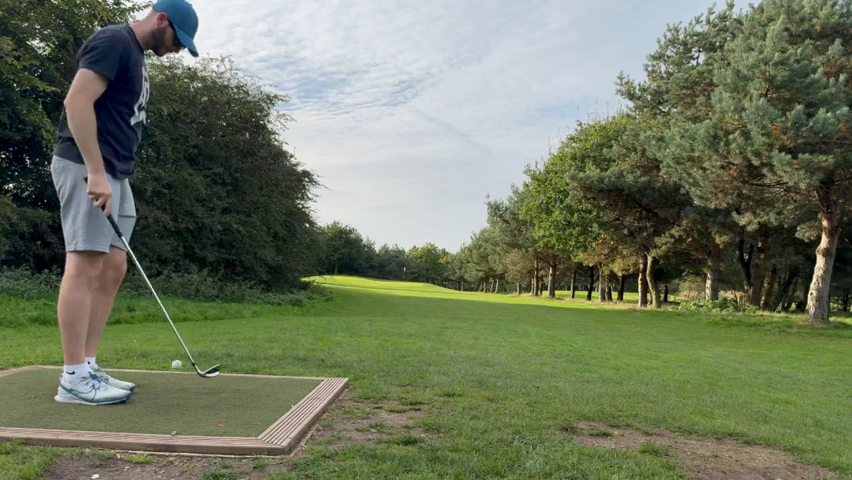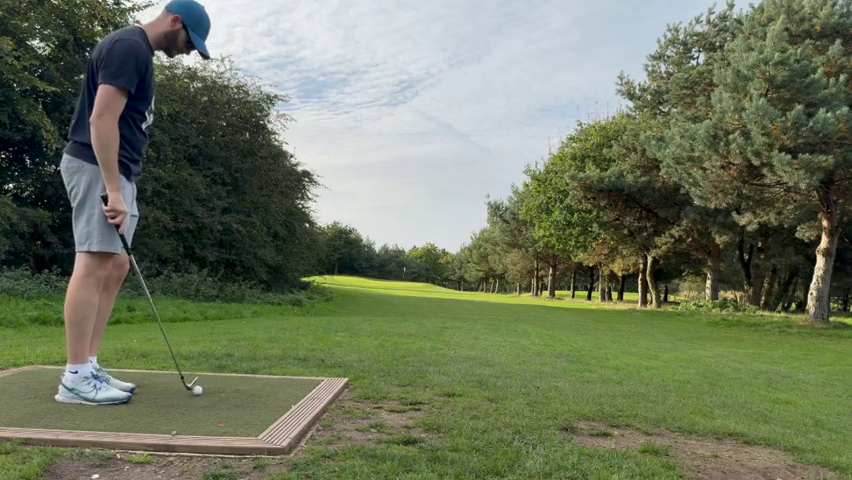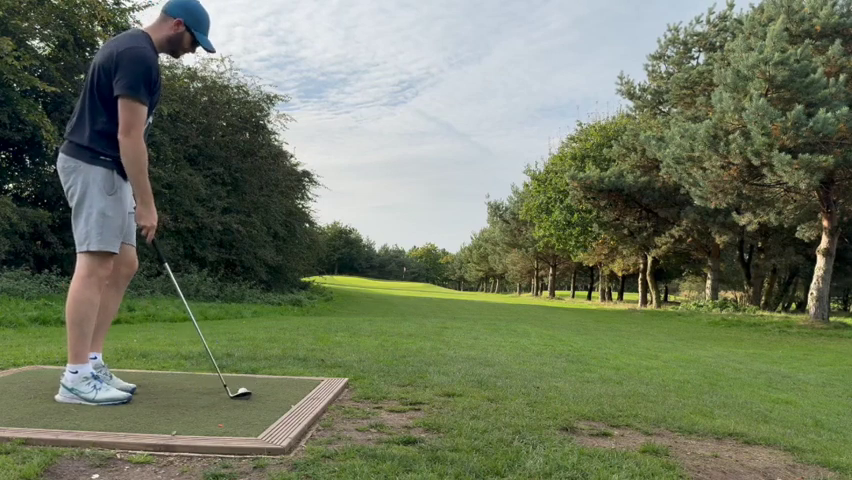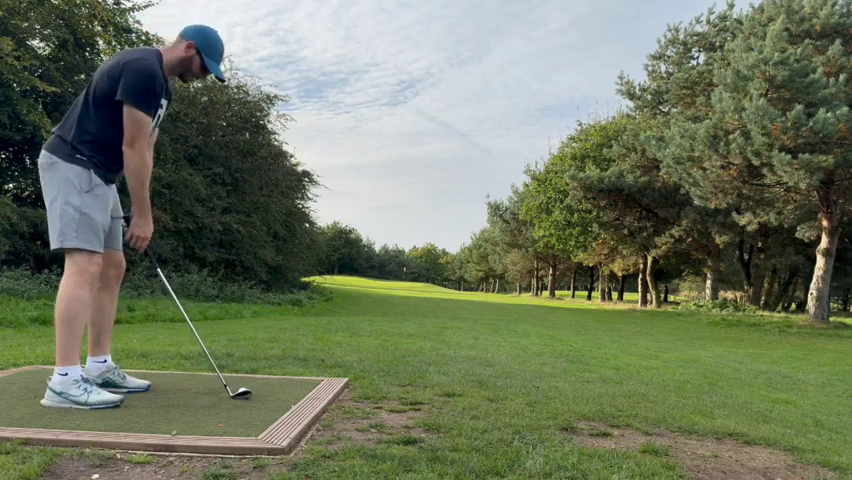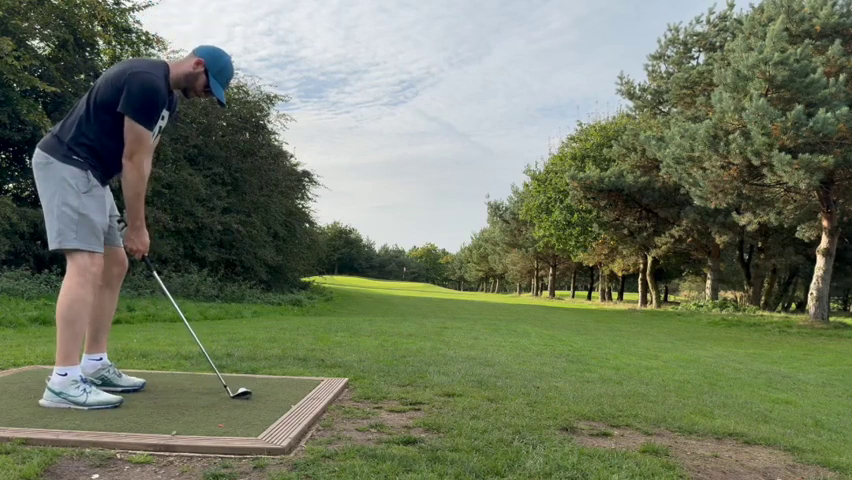
dt=1s
person 1, frame 1
left shoulder: (135, 55)
right shoulder: (114, 41)
right elbow: (77, 102)
left wrist: (117, 177)
right wrist: (96, 173)
left hip: (114, 174)
right hip: (86, 168)
left knee: (113, 269)
right knee: (84, 266)
left ankle: (87, 368)
right ankle: (73, 379)
person 1, frame 2
left shoulder: (137, 50)
right shoulder: (129, 47)
right elbow: (101, 119)
right wrist: (113, 190)
left hip: (116, 172)
right hip: (97, 169)
left knee: (114, 268)
right knee: (92, 266)
left ankle: (88, 367)
right ankle: (75, 378)
person 1, frame 3
left shoulder: (133, 48)
right shoulder: (140, 56)
right elbow: (129, 135)
left wrist: (136, 197)
right wrist: (146, 203)
left hip: (105, 169)
right hip: (93, 166)
left knee: (123, 266)
right knee: (95, 267)
left ankle: (91, 362)
right ankle: (76, 378)
person 1, frame 4
left shoulder: (161, 83)
right shoulder: (143, 70)
left elbow: (145, 150)
right elbow: (133, 149)
left wrist: (139, 212)
right wrist: (143, 215)
left hip: (95, 173)
right hip: (72, 166)
left knee: (112, 268)
right knee: (85, 266)
left ankle: (99, 366)
right ankle: (64, 381)
person 1, frame 5
left shoulder: (166, 96)
right shoulder: (147, 81)
left elbow: (143, 159)
right elbow: (132, 161)
left wrist: (134, 221)
right wrist: (137, 226)
left hip: (87, 172)
right hip: (66, 165)
left knee: (114, 265)
right knee: (86, 266)
left ankle: (94, 365)
right ankle: (63, 381)
